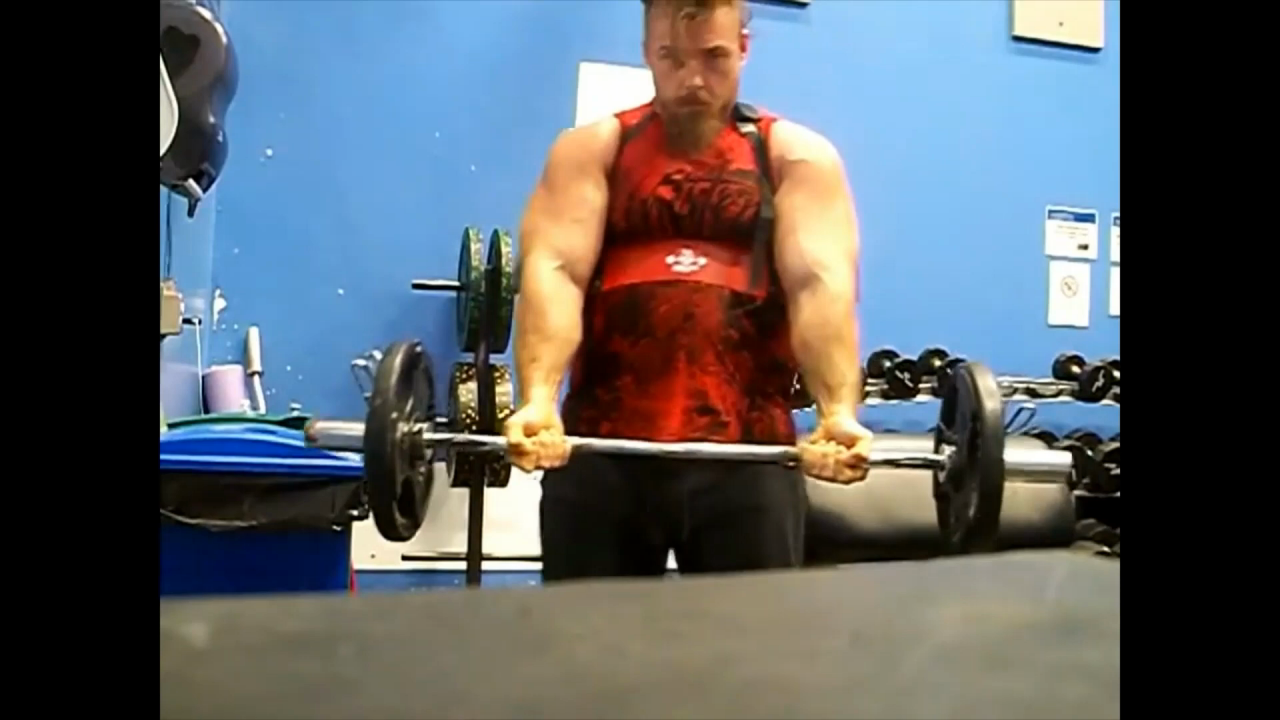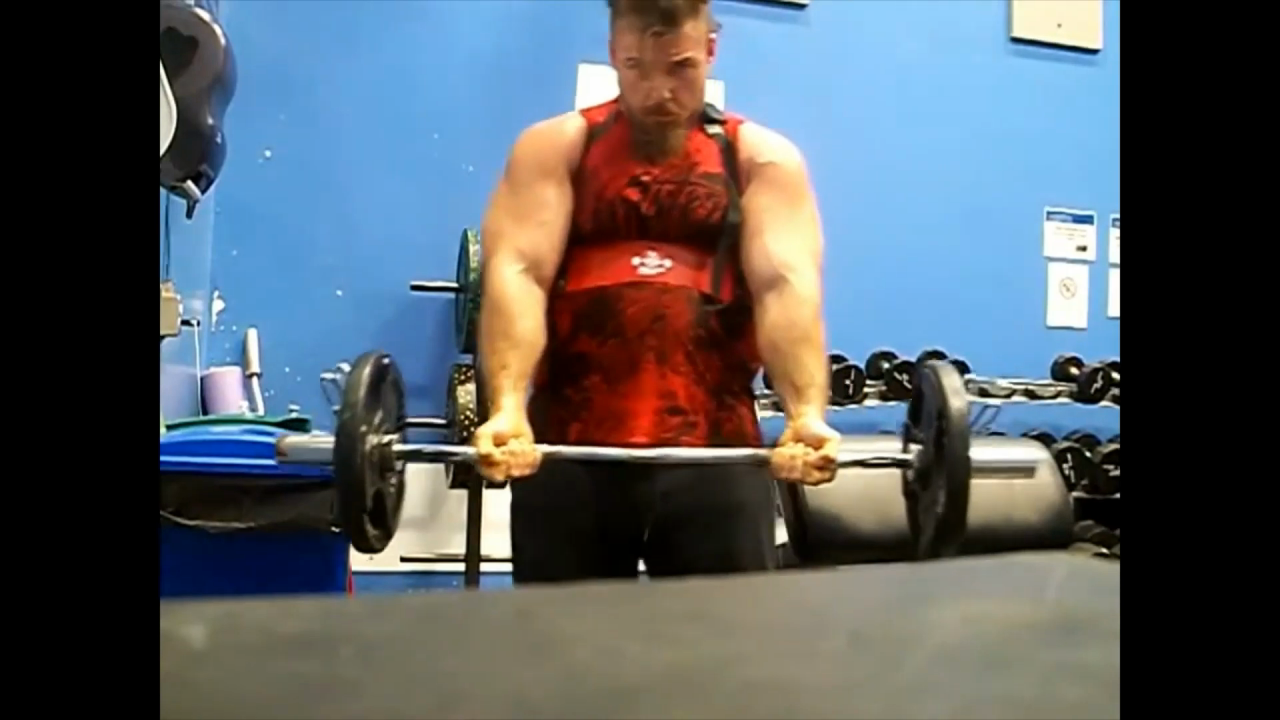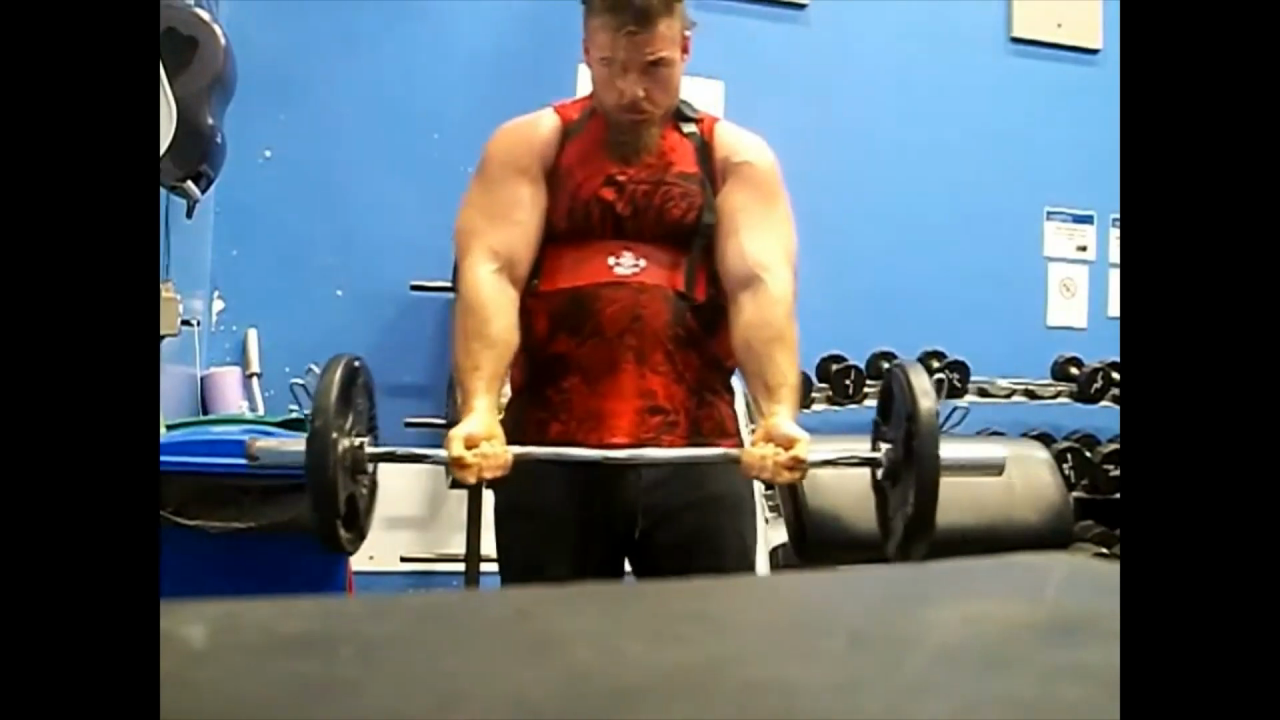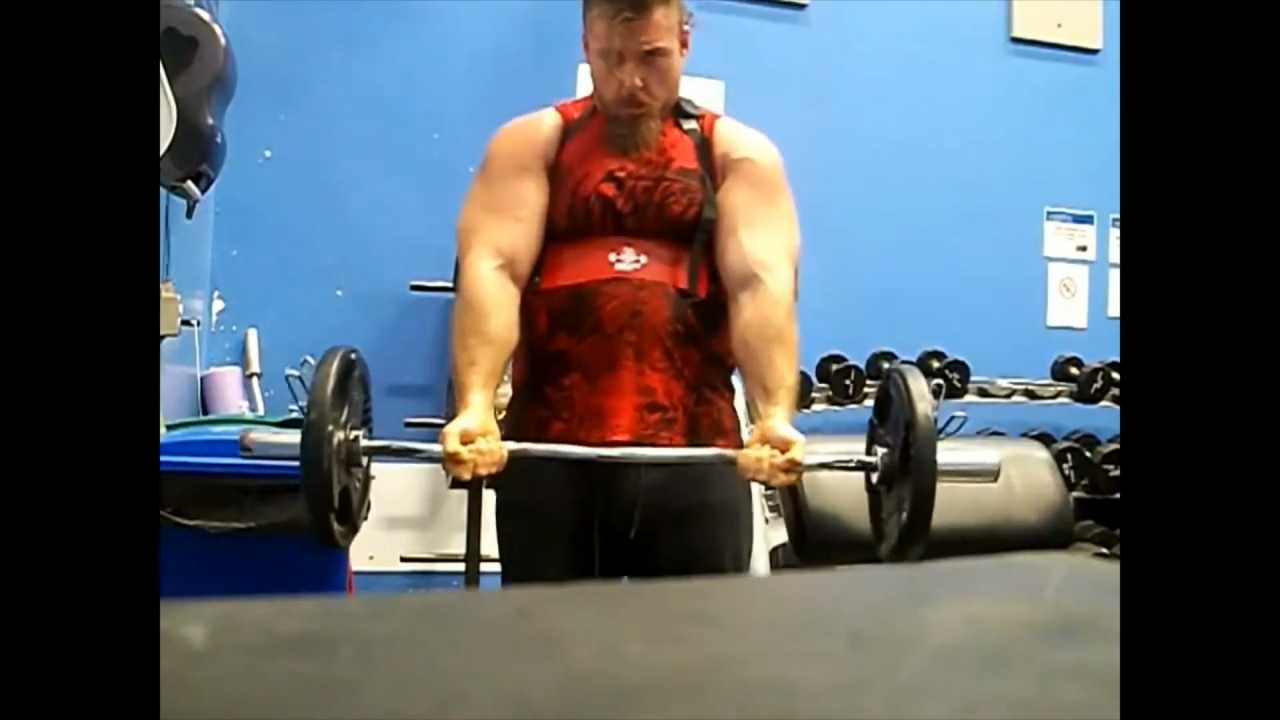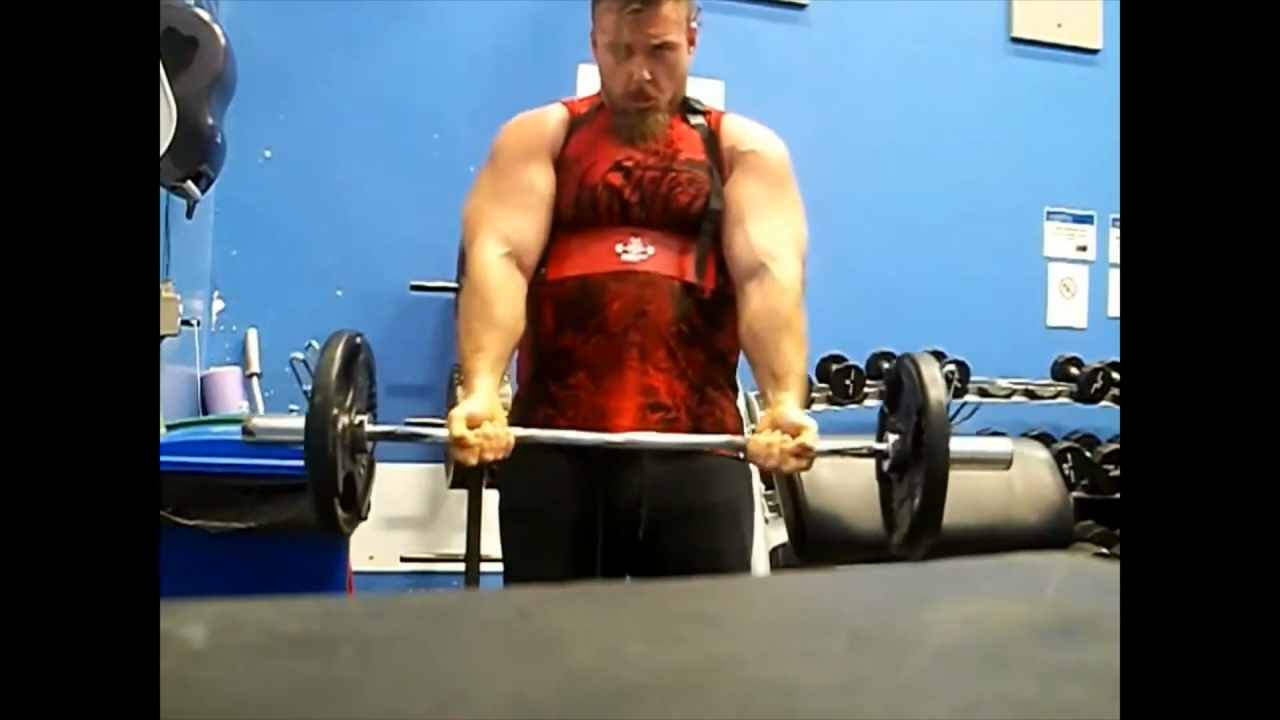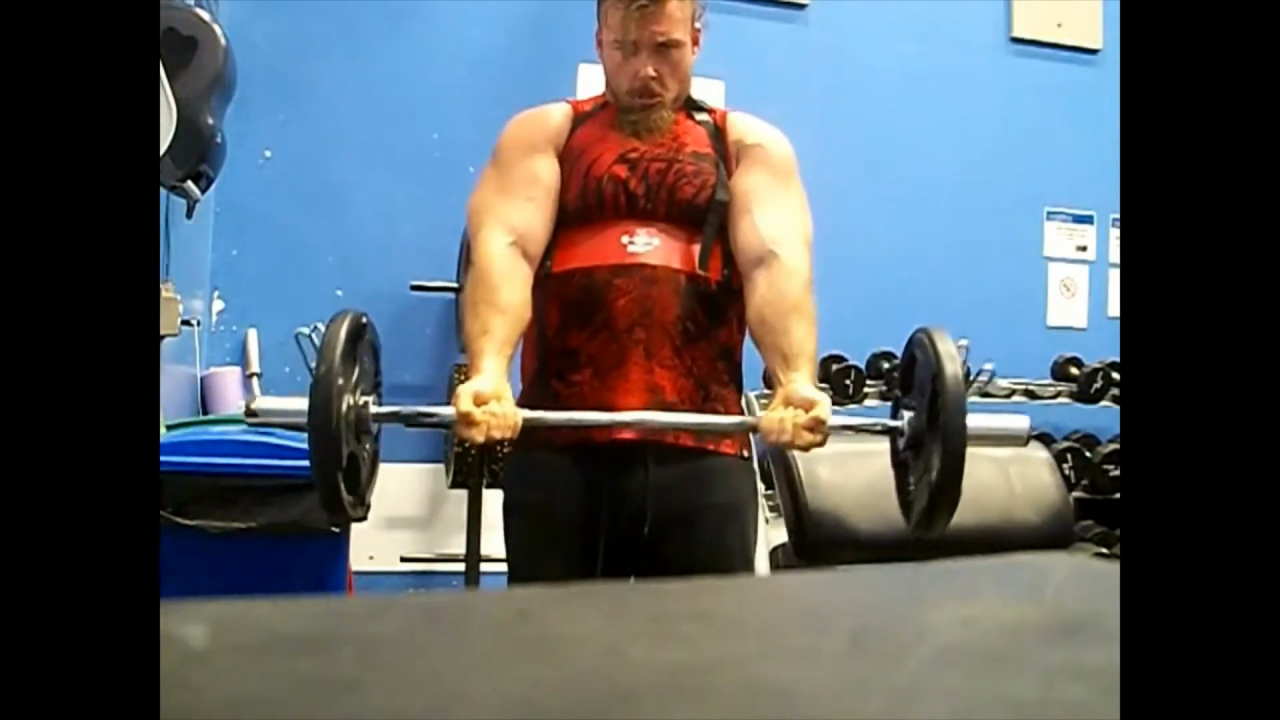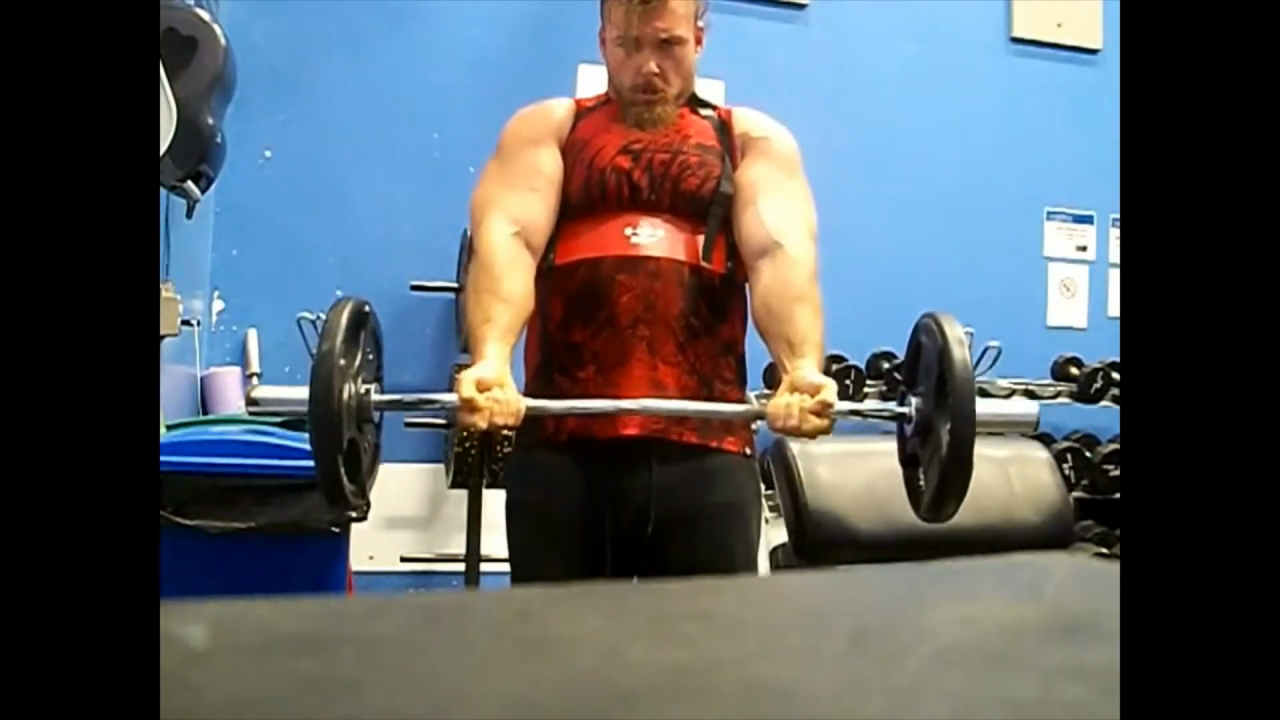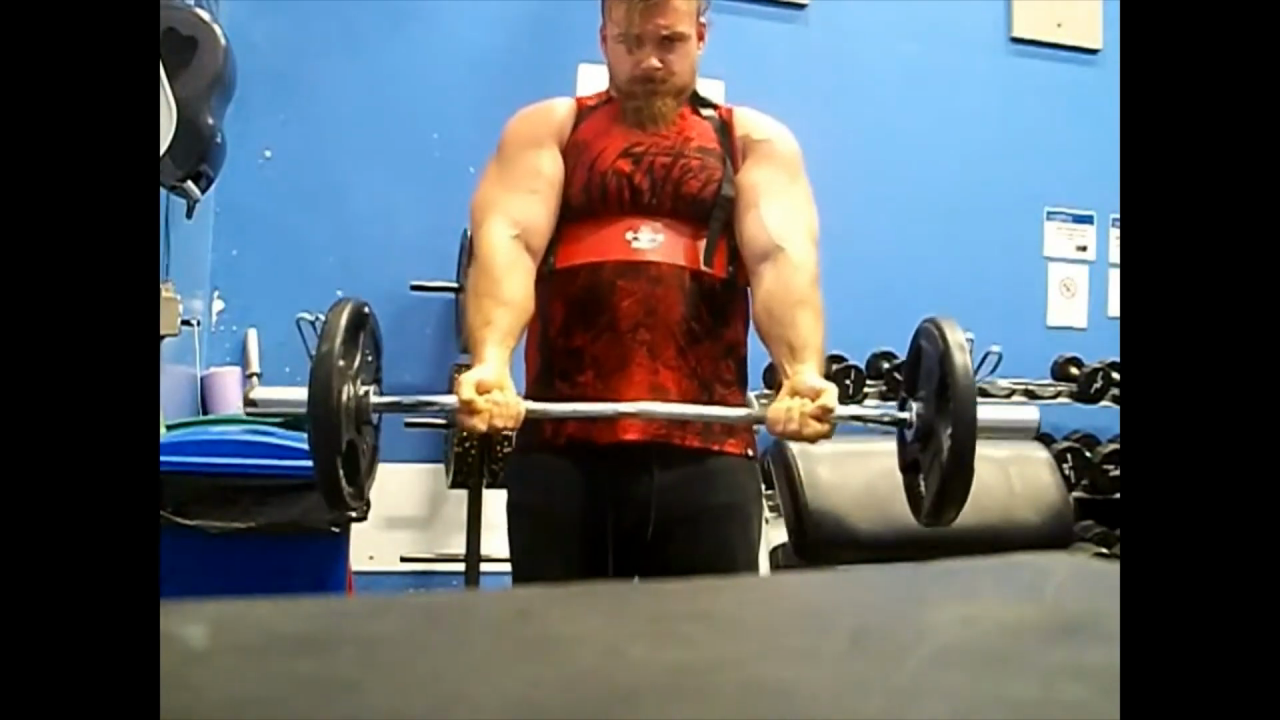
dt=0.2s
person 1, frame 1
left shoulder: (797, 155)
right shoulder: (592, 149)
left elbow: (821, 284)
right elbow: (554, 272)
left wrist: (839, 412)
right wrist: (537, 400)
left hip: (746, 453)
right hip: (603, 448)
person 1, frame 2
left shoulder: (761, 157)
right shoulder: (555, 148)
left elbow: (786, 285)
right elbow: (516, 273)
left wrist: (807, 413)
right wrist: (507, 407)
left hip: (714, 453)
right hip: (570, 452)
person 1, frame 3
left shoulder: (736, 155)
right shoulder: (529, 145)
left elbow: (760, 285)
right elbow: (490, 272)
left wrist: (779, 414)
right wrist: (479, 408)
left hip: (694, 453)
right hip: (551, 451)
person 1, frame 4
left shoulder: (738, 153)
right shoulder: (531, 144)
left elbow: (762, 284)
right elbow: (491, 270)
left wrist: (775, 416)
right wrist: (475, 404)
left hip: (693, 453)
right hip: (551, 448)
person 1, frame 5
left shoulder: (745, 148)
right shoulder: (538, 137)
left elbow: (769, 275)
right elbow: (498, 259)
left wrist: (786, 402)
right wrist: (481, 390)
left hip: (696, 450)
right hip: (555, 447)
person 1, frame 6
left shoulder: (749, 144)
right shoulder: (542, 134)
left elbow: (776, 262)
right elbow: (503, 250)
left wrist: (797, 381)
right wrist: (487, 372)
left hip: (702, 449)
right hip: (560, 444)
person 1, frame 7
left shoulder: (752, 138)
right shoulder: (546, 128)
left elbow: (781, 253)
right elbow: (505, 240)
left wrist: (803, 368)
right wrist: (490, 358)
left hip: (705, 446)
right hip: (563, 441)
person 1, frame 8
left shoulder: (755, 139)
right shoulder: (546, 128)
left elbow: (782, 257)
right elbow: (506, 242)
left wrist: (803, 374)
right wrist: (490, 363)
left hip: (706, 450)
right hip: (564, 443)
